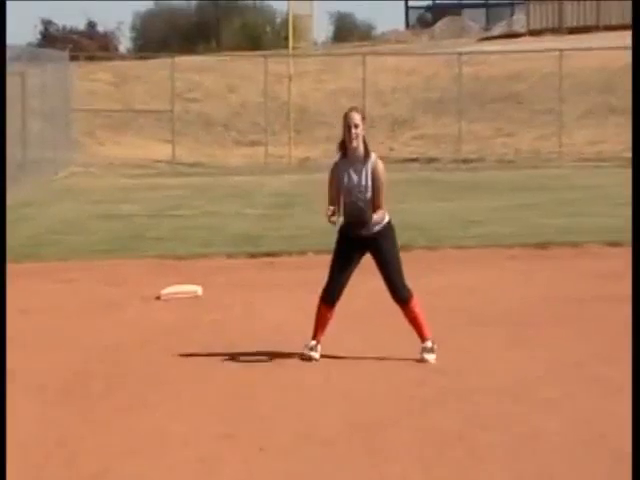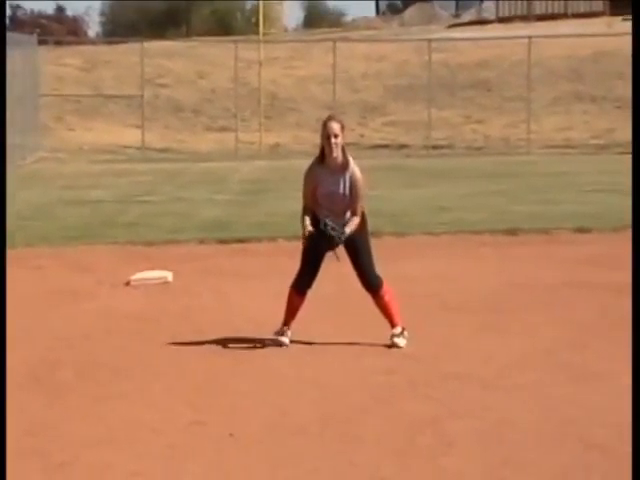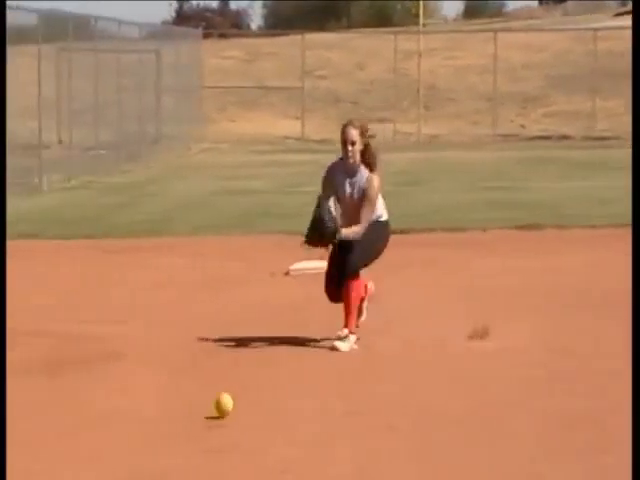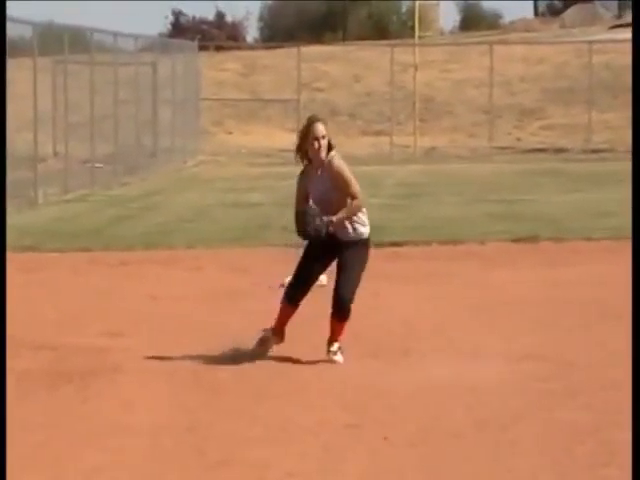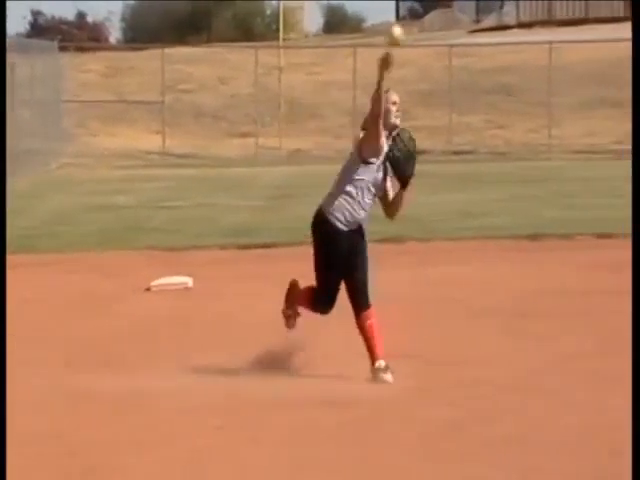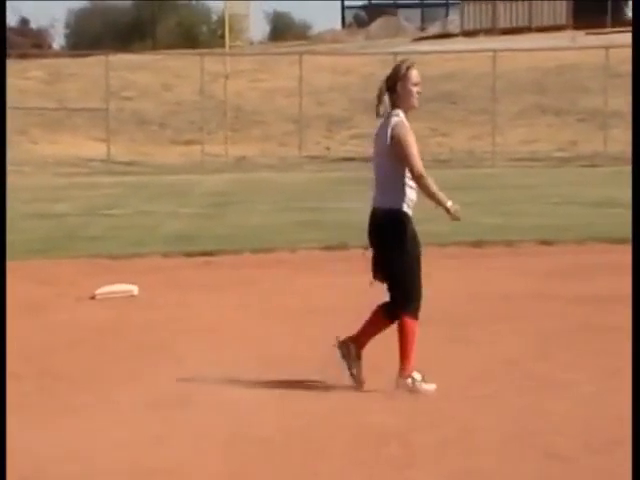
dt=0.7s
person 1, frame 1
left shoulder: (375, 166)
right shoulder: (337, 169)
left elbow: (382, 211)
right elbow: (334, 207)
left wrist: (368, 221)
right wrist: (332, 214)
left hip: (379, 231)
right hip: (350, 233)
left knee: (398, 289)
right knee: (333, 287)
left ankle: (427, 341)
right ankle: (315, 341)
person 1, frame 2
left shoulder: (353, 173)
right shoulder: (313, 172)
left elbow: (356, 214)
right elbow: (308, 206)
left wrist: (343, 233)
right wrist: (306, 225)
left hip: (350, 224)
right hip: (322, 223)
left knee: (369, 278)
right knee: (305, 276)
left ankle: (397, 328)
right ankle: (285, 327)
person 1, frame 3
left shoulder: (371, 179)
right shoulder: (333, 172)
left elbow: (361, 227)
right elbow: (323, 204)
left wrist: (341, 233)
left hip: (376, 229)
right hip: (347, 232)
left knee: (350, 265)
right knee: (334, 290)
left ankle: (349, 332)
right ankle: (363, 290)
person 1, frame 4
left shoulder: (335, 165)
right shoulder: (305, 176)
left elbow: (358, 201)
right elbow: (301, 213)
left wrist: (333, 219)
right wrist: (304, 225)
left hip: (356, 239)
right hip: (325, 237)
left knee: (342, 298)
right knee: (297, 287)
left ankle: (334, 343)
right ankle: (276, 332)
person 1, frame 5
left shoulder: (387, 160)
right shoulder: (371, 142)
left elbow: (391, 213)
right elbow: (377, 110)
left wrist: (405, 188)
right wrist: (383, 67)
left hip: (353, 231)
right hip: (330, 226)
left knee: (361, 300)
right knee: (325, 302)
left ankle: (378, 363)
right ankle: (294, 294)
person 1, frame 6
left shoulder: (387, 124)
right shoulder: (400, 125)
right elbow: (419, 174)
right wrist: (446, 204)
left hip: (384, 218)
right hip: (393, 219)
left knee: (399, 301)
right knee: (410, 299)
left ankle: (352, 345)
